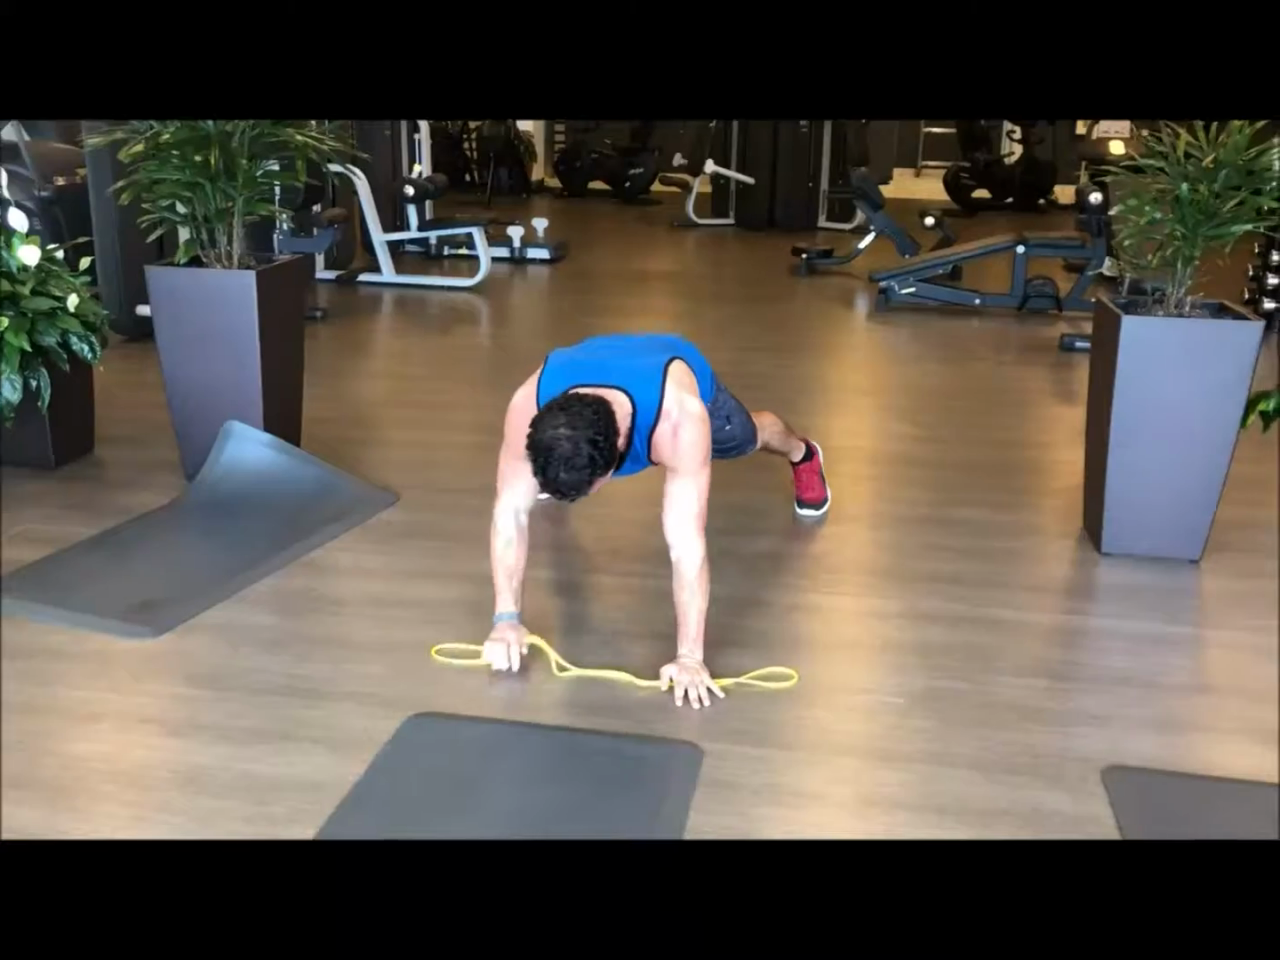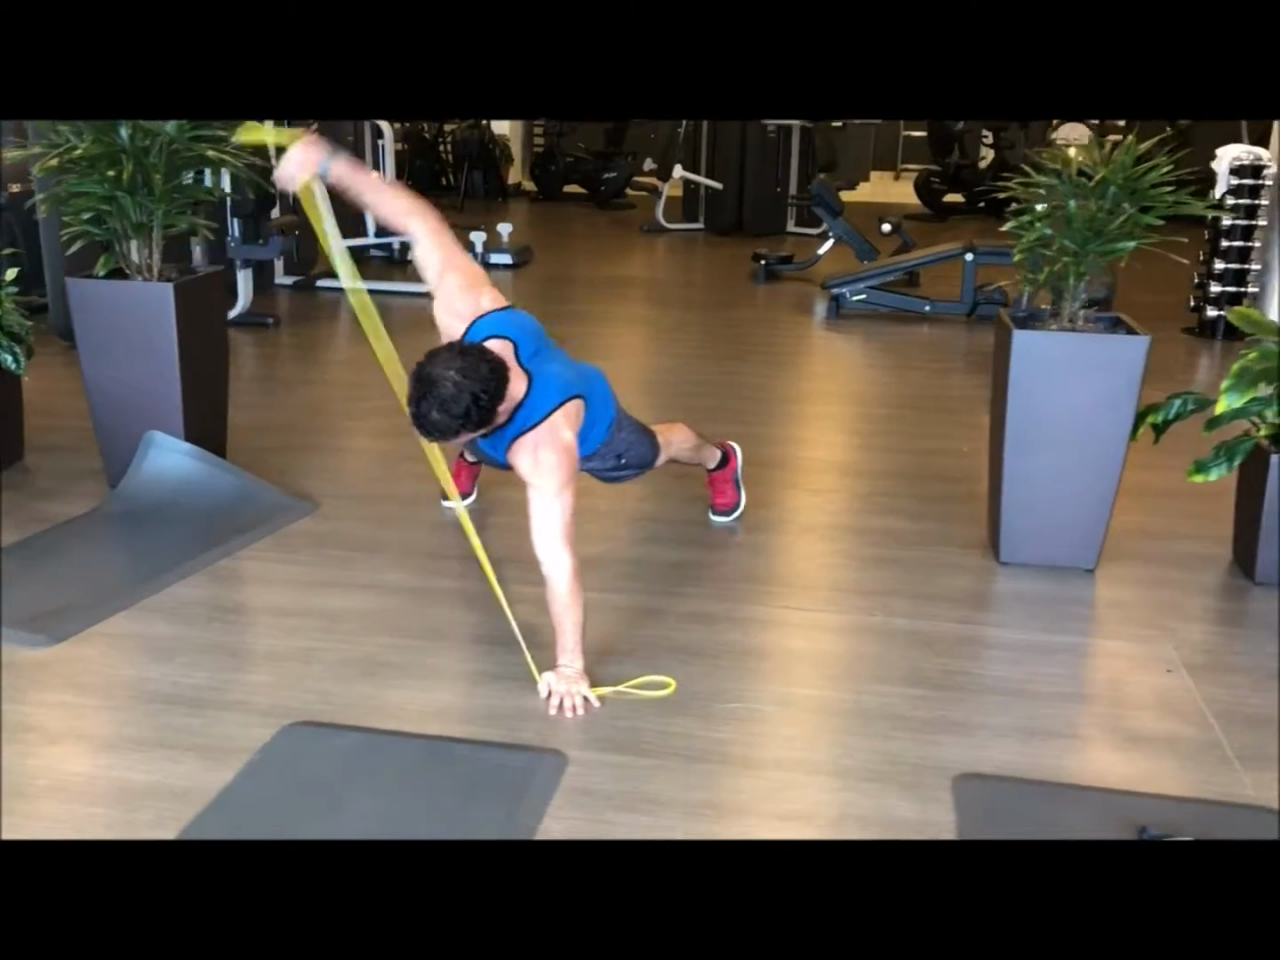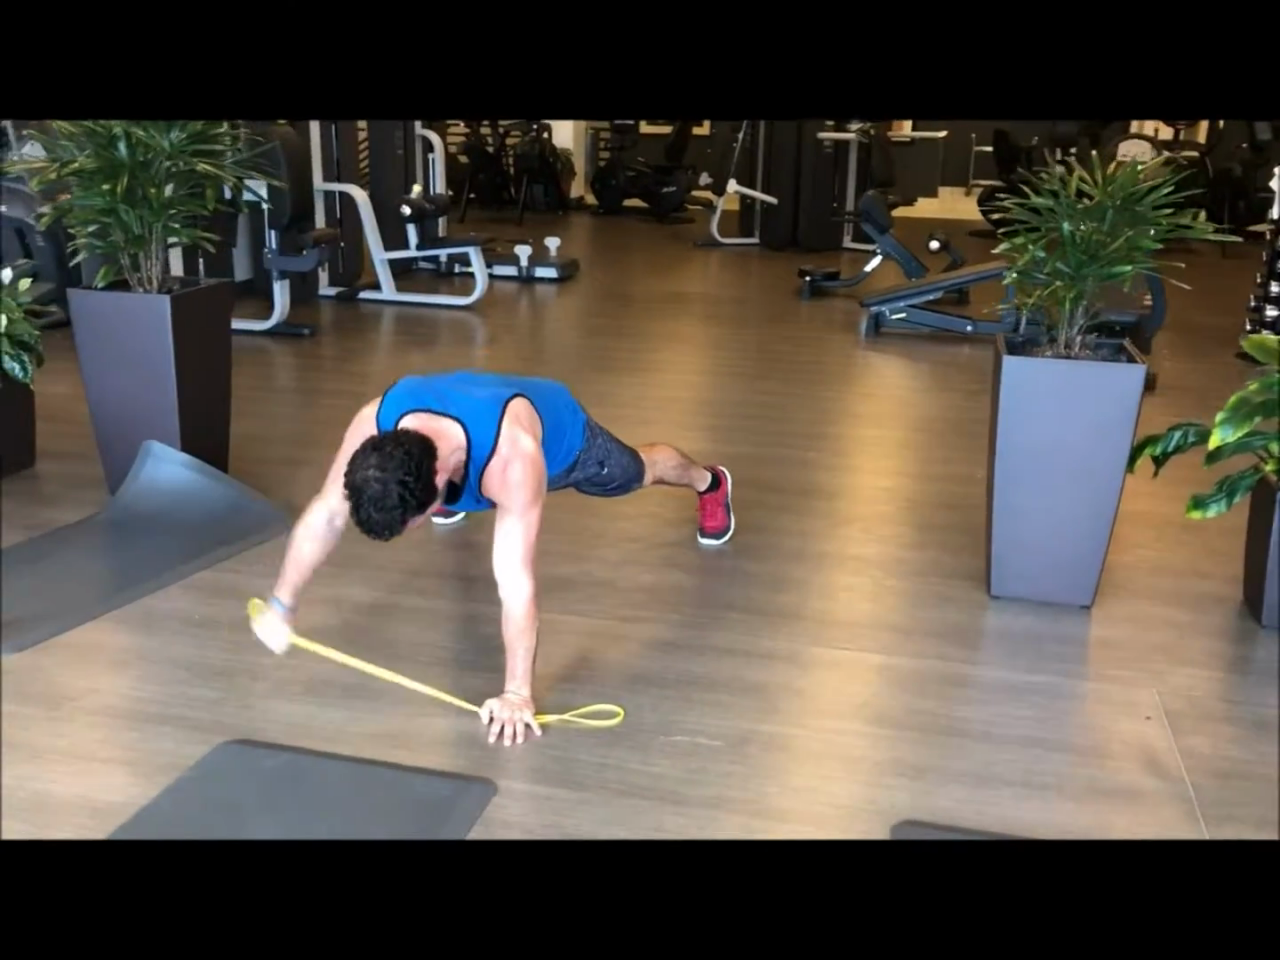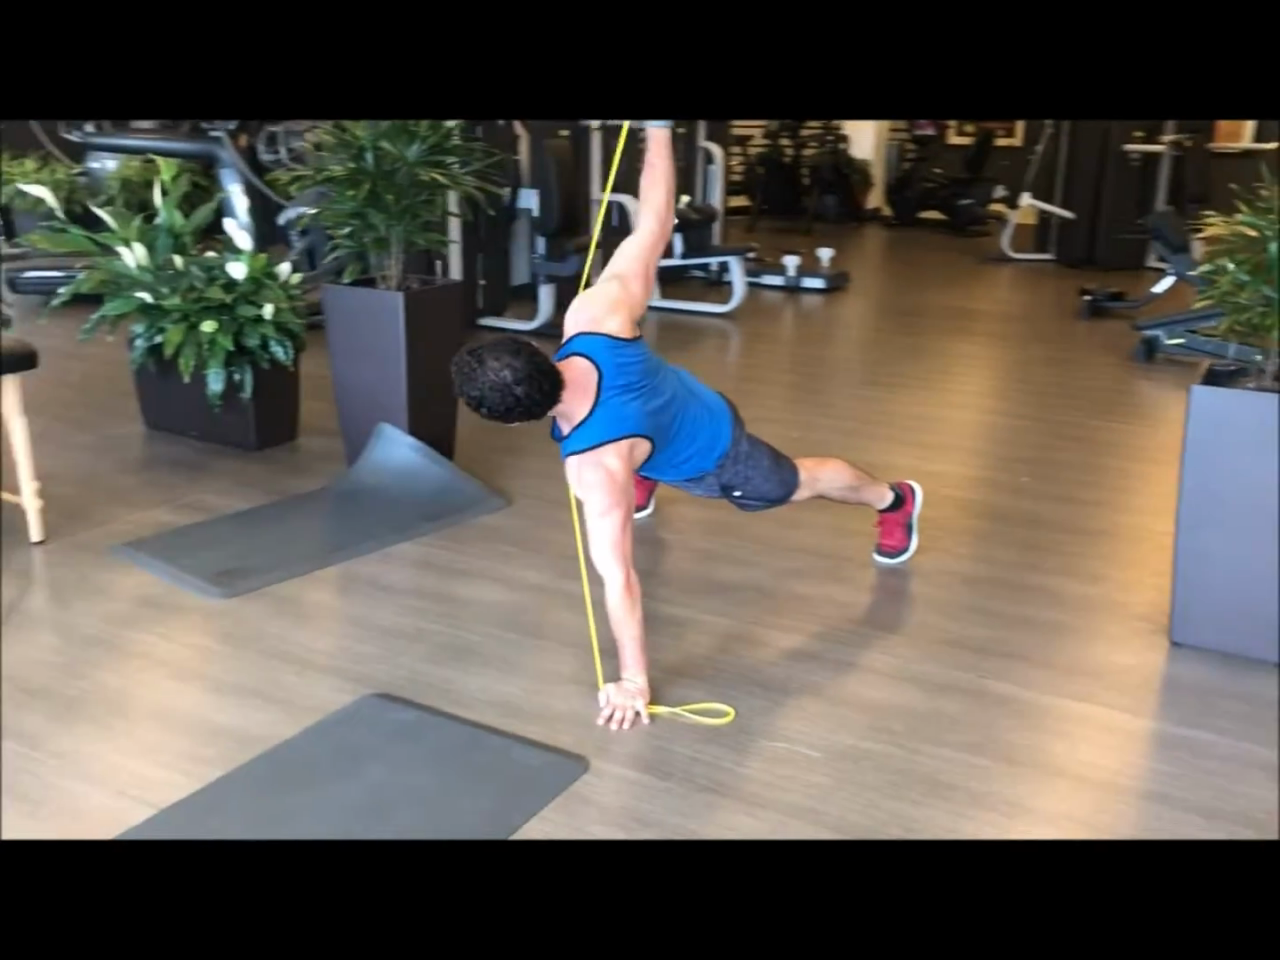
dt=1s
person 1, frame 1
left shoulder: (680, 421)
right shoulder: (529, 407)
left elbow: (686, 545)
right elbow: (511, 511)
left wrist: (689, 657)
right wrist: (506, 617)
left hip: (687, 375)
left knee: (747, 437)
left ankle: (801, 453)
person 1, frame 2
left shoulder: (545, 441)
right shoulder: (480, 319)
left elbow: (556, 559)
right elbow: (421, 226)
left wrist: (571, 669)
right wrist: (325, 160)
left hip: (589, 430)
left knee: (652, 455)
right knee: (469, 454)
left ankle: (718, 457)
right ankle: (480, 460)
person 1, frame 3
left shoulder: (510, 459)
right shoulder: (373, 427)
left elbow: (515, 585)
right elbow: (326, 515)
left wrist: (516, 694)
right wrist: (281, 607)
left hip: (564, 439)
right hip: (477, 413)
left knee: (639, 471)
right knee: (461, 501)
left ankle: (708, 481)
right ankle: (471, 498)
person 1, frame 4
left shoulder: (595, 465)
right shoulder: (597, 321)
left elbow: (617, 579)
right elbow: (651, 230)
left wrist: (634, 682)
right wrist: (658, 132)
left hip: (714, 459)
right hip: (690, 406)
left knee: (800, 485)
left ankle: (895, 499)
